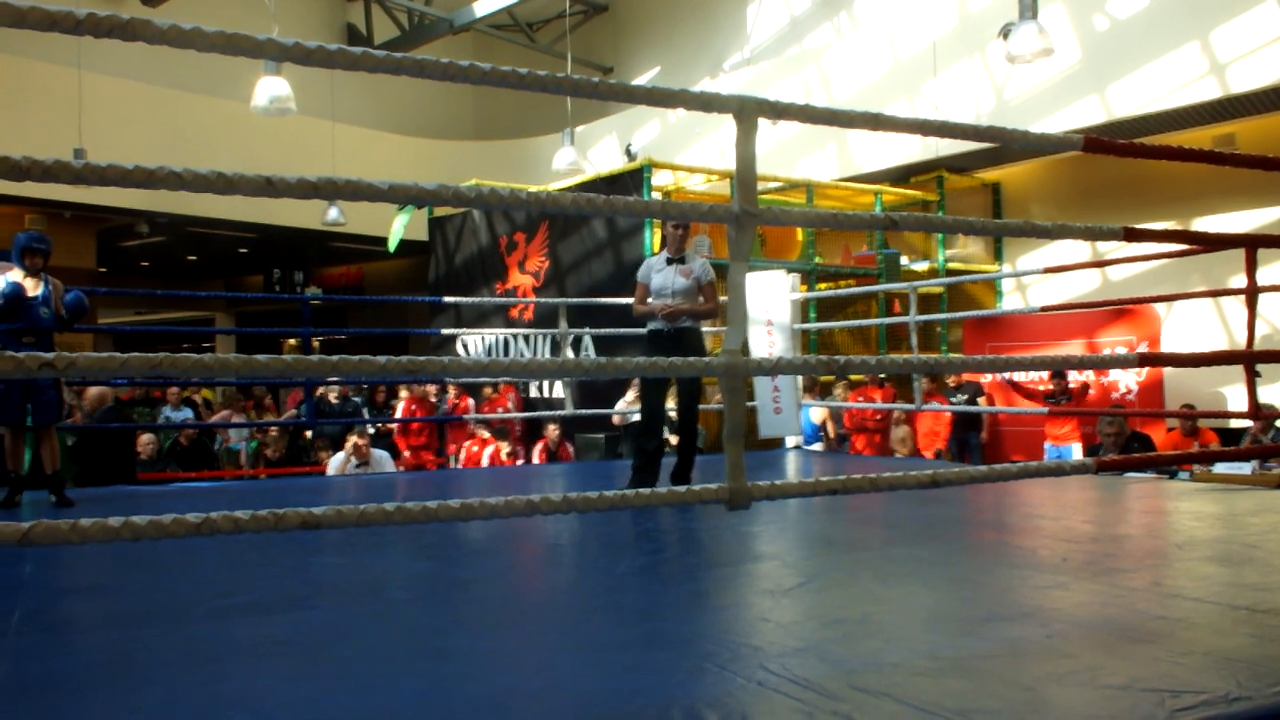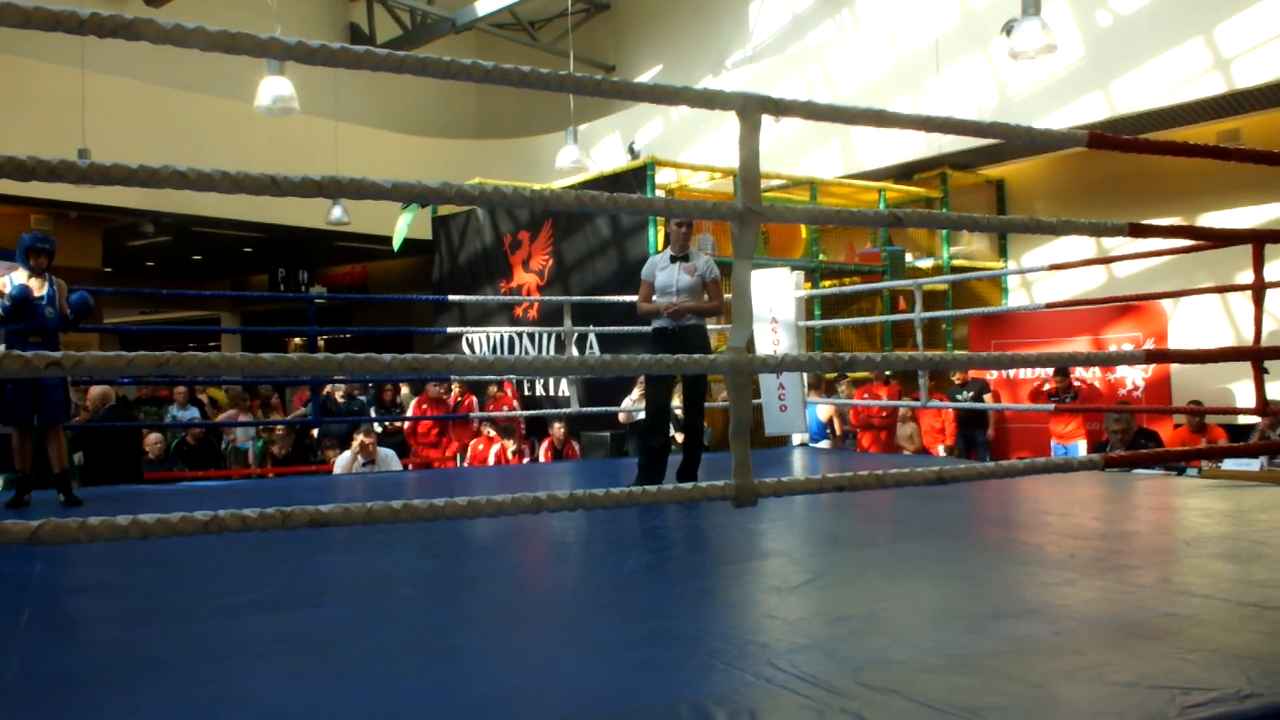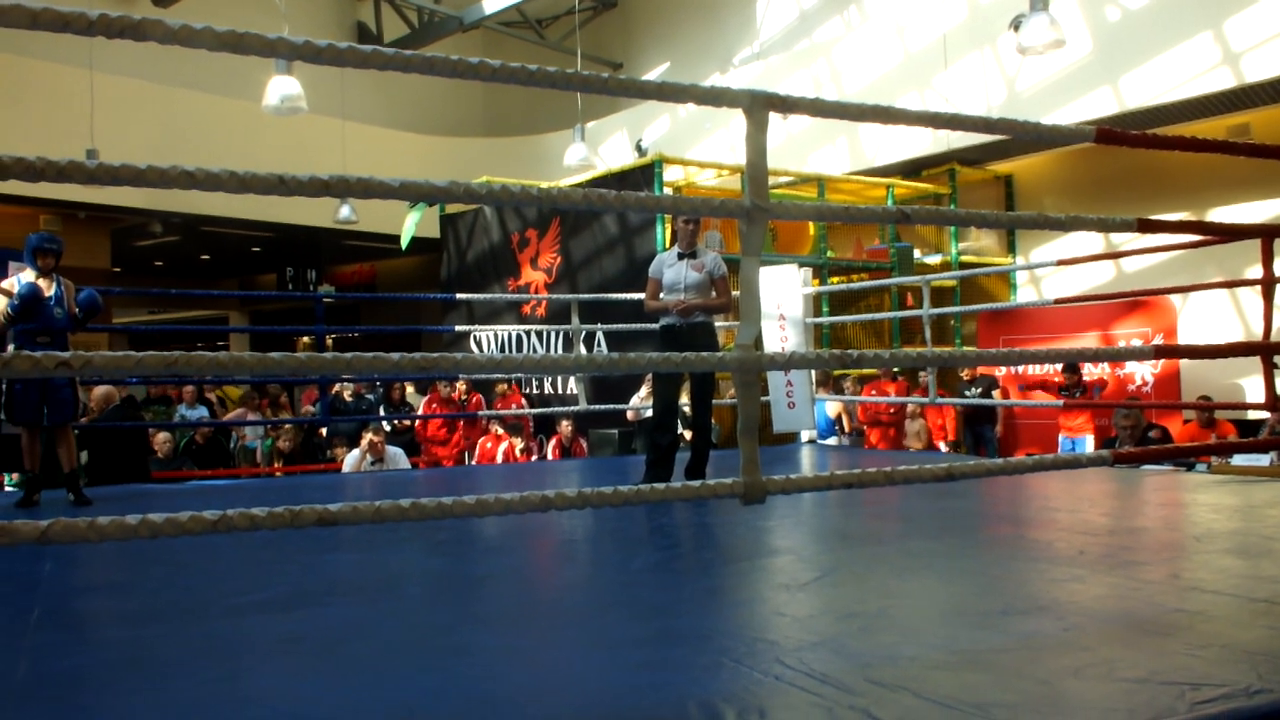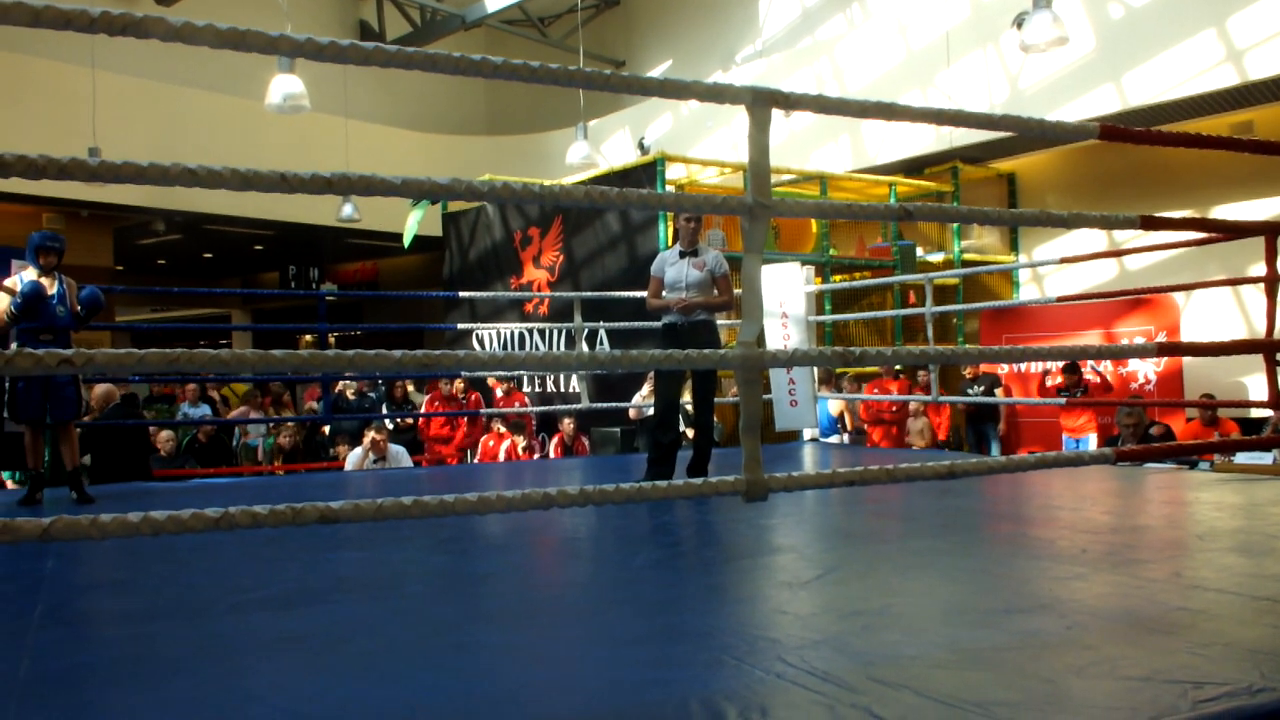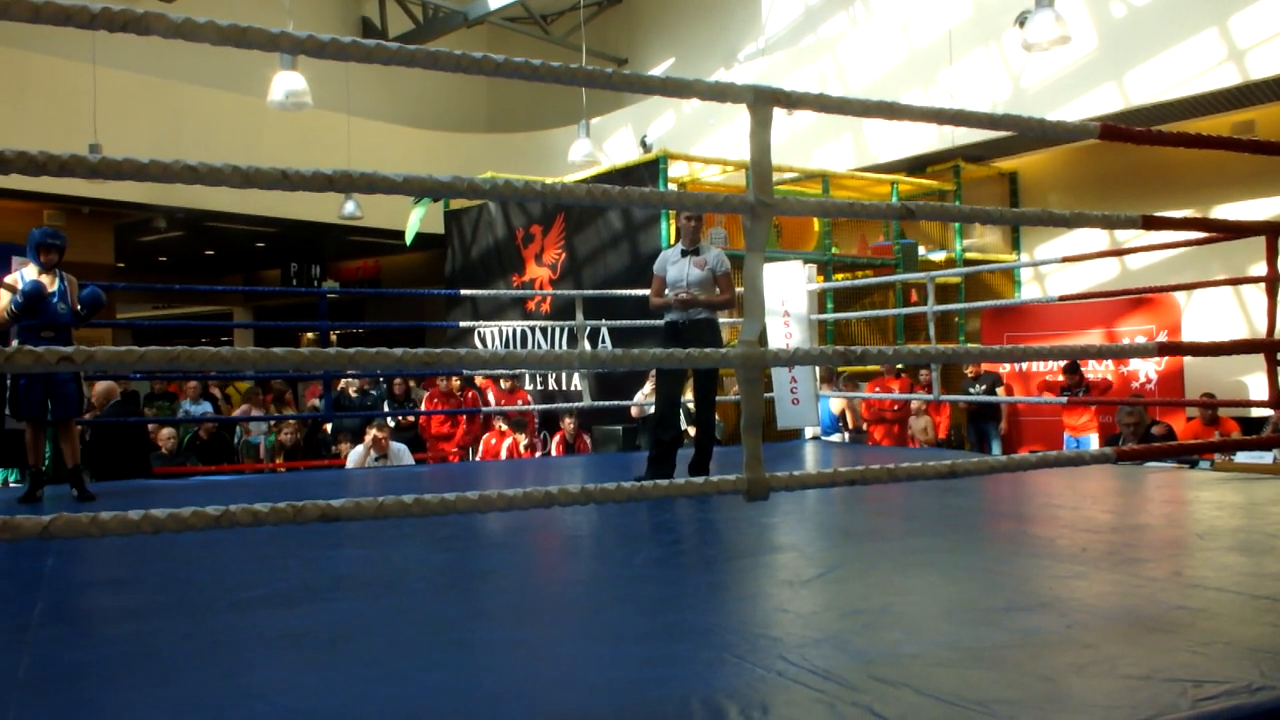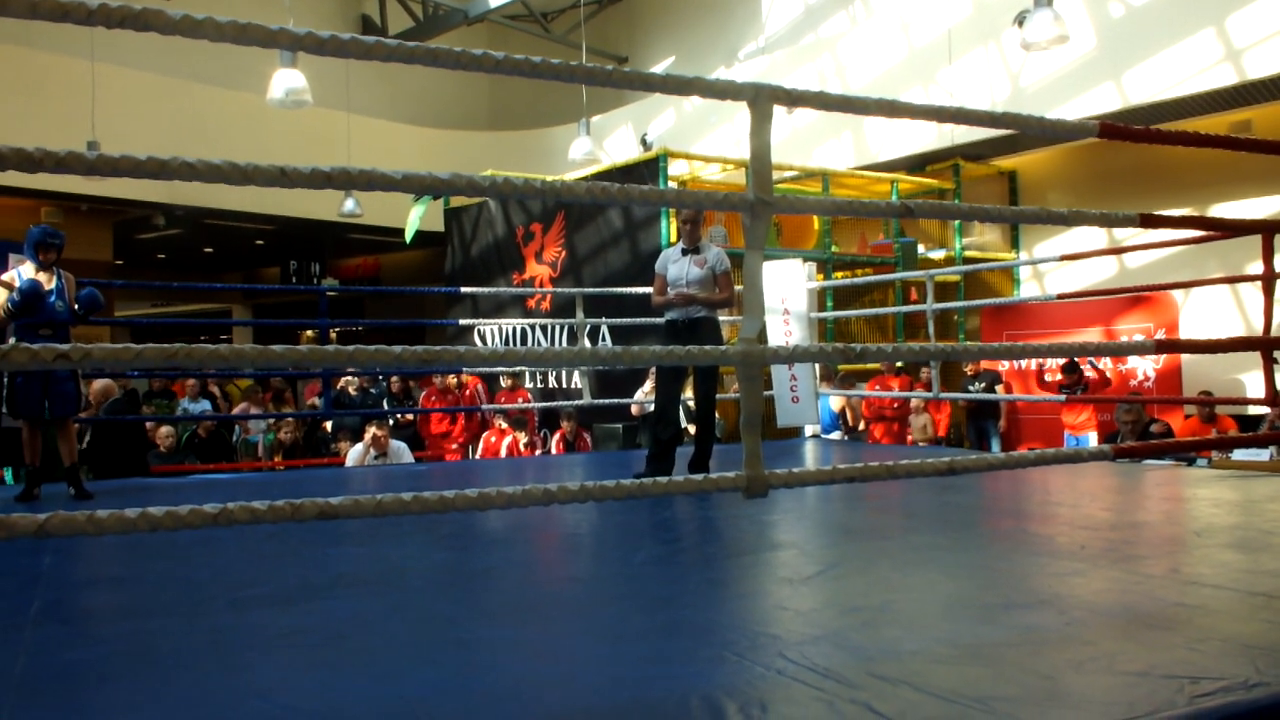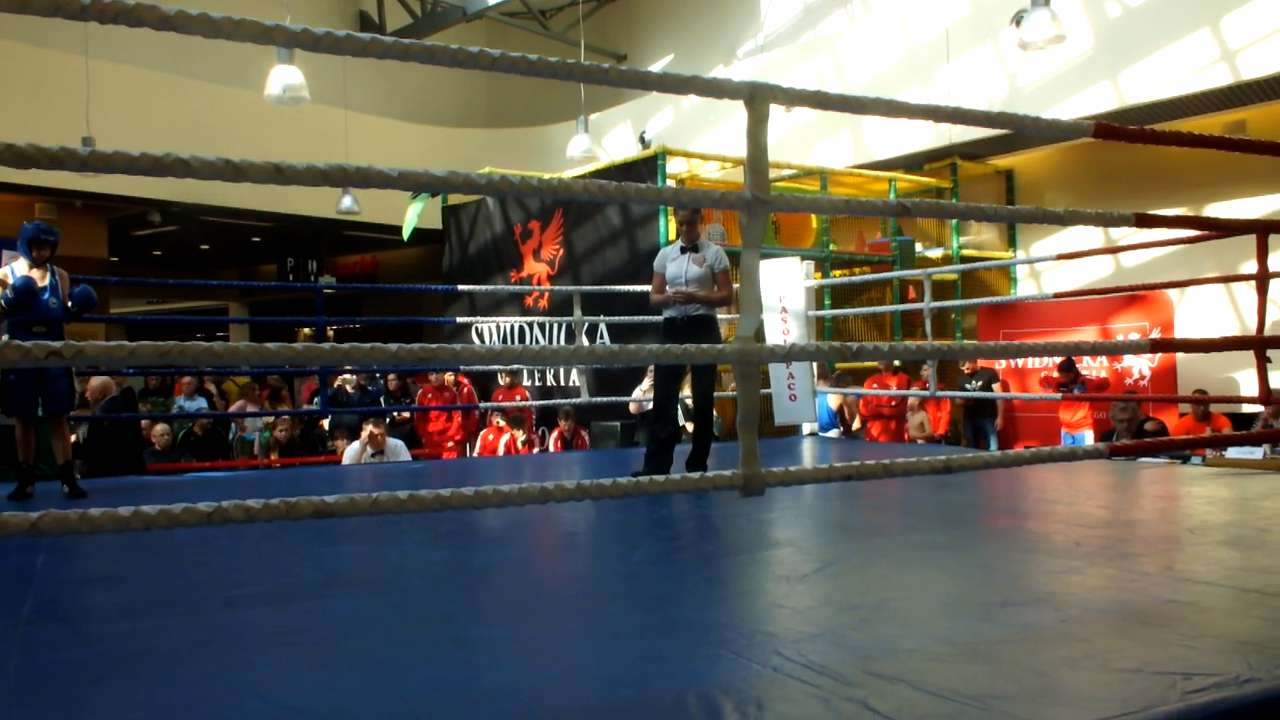
dt=0.2s
person 1, frame 1
left shoulder: (54, 285)
left elbow: (59, 326)
left wrist: (70, 316)
left hip: (43, 357)
left knee: (47, 424)
left ankle: (55, 486)
person 1, frame 2
left shoulder: (58, 285)
left elbow: (64, 326)
left wrist: (75, 316)
left knee: (54, 423)
left ankle: (64, 485)
right ankle: (23, 486)
person 1, frame 3
left shoulder: (65, 286)
left elbow: (72, 327)
left wrist: (83, 315)
left knee: (63, 423)
right knee: (29, 425)
left ankle: (73, 484)
right ankle: (32, 486)
person 1, frame 4
left shoulder: (68, 284)
left elbow: (75, 325)
left wrist: (86, 312)
left knee: (66, 422)
right knee: (32, 423)
left ankle: (76, 483)
right ankle: (35, 484)
person 1, frame 5
left shoulder: (69, 281)
left elbow: (75, 322)
left wrist: (86, 310)
left knee: (67, 420)
right knee: (33, 421)
left ankle: (76, 480)
right ankle: (35, 481)
person 1, frame 6
left shoulder: (66, 279)
left wrist: (82, 310)
left knee: (64, 418)
right knee: (30, 419)
left ankle: (74, 479)
right ankle: (32, 480)
person 1, frame 7
left shoulder: (60, 276)
left wrist: (76, 307)
left knee: (58, 416)
right knee: (23, 417)
left ankle: (68, 477)
right ankle: (25, 478)
person 2, frame 1
left shoulder: (700, 265)
right shoulder: (650, 265)
left elbow: (713, 308)
right elbow: (637, 308)
left wrist: (684, 310)
right wrist: (655, 309)
left hip: (688, 340)
right hip: (657, 340)
left knee: (688, 410)
right knee: (650, 408)
left ankle: (682, 478)
right ankle: (642, 479)
person 2, frame 2
left shoulder: (704, 262)
right shoulder: (654, 263)
left elbow: (718, 306)
right elbow: (641, 306)
left wrist: (689, 308)
right wrist: (660, 307)
left hip: (693, 338)
right hip: (661, 338)
left knee: (694, 407)
right knee: (656, 407)
left ankle: (688, 476)
right ankle: (648, 477)
person 2, frame 3
left shoulder: (712, 259)
right shoulder: (661, 260)
left elbow: (726, 302)
right elbow: (648, 303)
left wrist: (698, 305)
right wrist: (668, 305)
left hip: (701, 335)
right hip: (669, 335)
left knee: (701, 404)
right knee: (663, 404)
left ankle: (696, 473)
right ankle: (656, 474)
person 2, frame 4
left shoulder: (713, 257)
right shoulder: (663, 258)
left elbow: (728, 300)
right elbow: (650, 302)
left wrist: (699, 303)
right wrist: (670, 303)
left hip: (702, 333)
right hip: (671, 333)
left knee: (703, 403)
right knee: (665, 402)
left ankle: (698, 471)
right ankle: (658, 473)
person 2, frame 5
left shoulder: (715, 256)
right shoulder: (666, 257)
left elbow: (729, 299)
right elbow: (653, 301)
left wrist: (699, 300)
right wrist: (671, 301)
left hip: (704, 331)
right hip: (673, 331)
left knee: (705, 401)
right knee: (666, 400)
left ankle: (700, 470)
right ankle: (659, 471)
person 2, frame 6
left shoulder: (716, 254)
right shoulder: (667, 256)
left elbow: (728, 298)
right elbow: (655, 299)
left wrist: (697, 299)
right wrist: (671, 299)
left hip: (705, 330)
right hip: (674, 330)
left knee: (705, 400)
right knee: (665, 398)
left ankle: (700, 468)
right ankle: (658, 468)
person 2, frame 7
left shoulder: (714, 253)
right shoulder: (665, 254)
left elbow: (727, 296)
right elbow: (654, 297)
left wrist: (696, 297)
right wrist: (669, 297)
left hip: (703, 328)
right hip: (672, 328)
left knee: (703, 397)
right knee: (664, 397)
left ankle: (697, 465)
right ankle: (656, 466)
